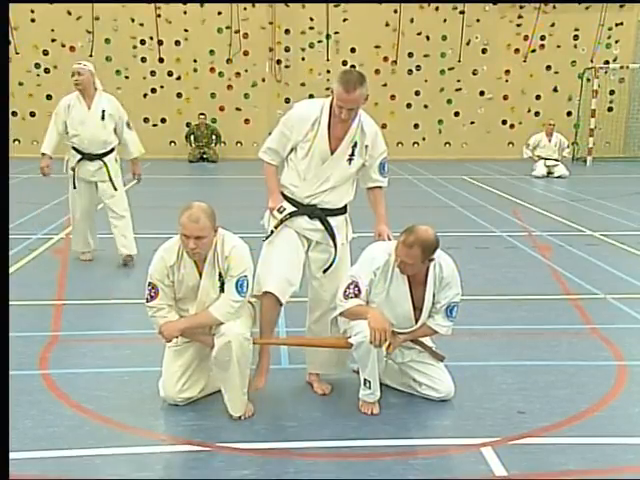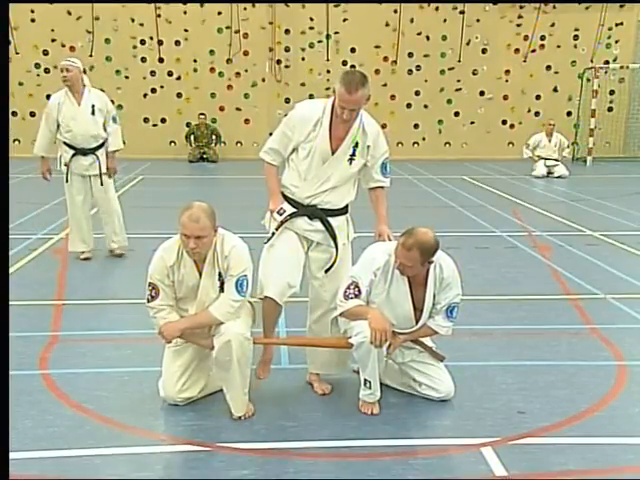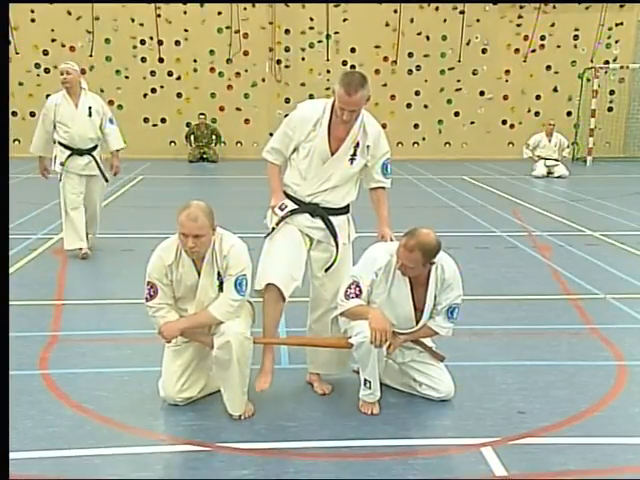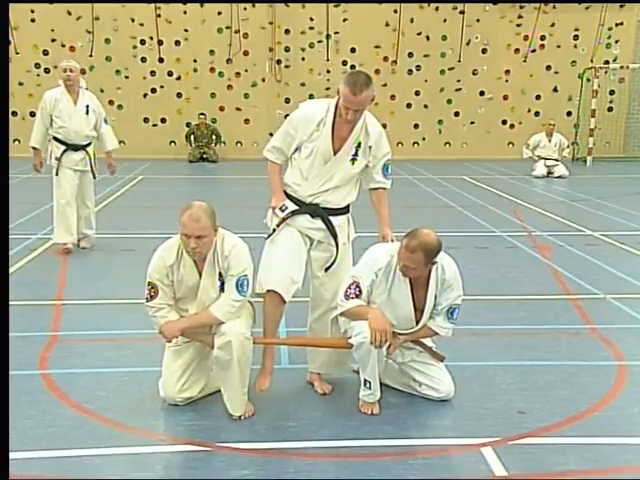
dt=0.3s
person 1, frame 1
left shoulder: (369, 133)
right shoulder: (302, 114)
left elbow: (374, 180)
right elbow: (270, 154)
left wrist: (381, 222)
right wrist: (274, 196)
left hip: (332, 222)
right hip: (290, 213)
left knee: (328, 299)
right knee: (273, 284)
left ankle: (316, 370)
right ankle: (263, 359)
person 1, frame 2
left shoulder: (371, 133)
right shoulder: (304, 114)
left elbow: (376, 180)
right elbow: (271, 155)
left wrist: (381, 222)
right wrist: (274, 197)
left hip: (333, 222)
right hip: (290, 214)
left knee: (328, 298)
right knee: (274, 285)
left ankle: (317, 370)
right ankle: (267, 349)
person 1, frame 3
left shoulder: (372, 133)
right shoulder: (305, 114)
left elbow: (377, 180)
right elbow: (274, 155)
left wrist: (383, 224)
right wrist: (277, 196)
left hip: (334, 221)
right hip: (293, 211)
left knee: (329, 298)
right knee: (275, 279)
left ankle: (317, 370)
right ankle: (268, 357)
person 1, frame 4
left shoulder: (374, 134)
right shoulder: (309, 113)
left elbow: (377, 182)
right elbow: (275, 153)
left wrist: (385, 225)
right wrist: (277, 195)
left hip: (335, 220)
right hip: (293, 211)
left knee: (329, 298)
right knee: (277, 282)
left ankle: (318, 369)
right ankle: (268, 356)
person 2, frame 1
left shoulder: (235, 250)
right shoulder: (165, 256)
left elbow: (231, 305)
right elbow: (159, 310)
left wrist: (181, 325)
right wrist: (207, 340)
left hip: (228, 315)
right hip: (186, 328)
left knee: (233, 337)
right knee: (173, 394)
left ankle: (238, 399)
right ankle: (217, 368)
person 2, frame 2
left shoulder: (235, 249)
right shoulder: (164, 256)
left elbow: (231, 305)
right elbow: (160, 311)
left wrist: (182, 324)
right wrist: (206, 342)
left hip: (228, 314)
right hip: (185, 329)
left knee: (234, 336)
right knee: (174, 395)
left ankle: (239, 399)
right ankle: (219, 368)
person 2, frame 3
left shoulder: (233, 249)
right shoulder: (163, 255)
left elbow: (230, 304)
right elbow: (159, 309)
left wrist: (181, 324)
right wrist: (207, 341)
left hip: (227, 314)
right hip: (185, 327)
left knee: (234, 336)
right knee: (174, 394)
left ankle: (238, 399)
right ankle: (219, 368)
person 2, frame 4
left shoulder: (235, 249)
right shoulder: (164, 256)
left elbow: (230, 305)
right elbow: (159, 309)
left wrist: (182, 324)
right wrist: (208, 339)
left hip: (228, 315)
right hip: (186, 328)
left knee: (234, 336)
right knee: (173, 394)
left ankle: (238, 399)
right ankle: (220, 370)
person 3, frame 1
left shoulder: (110, 102)
right shoulder: (67, 103)
left elbow: (125, 131)
right elbow: (55, 130)
left wrist: (134, 162)
right wrist: (46, 157)
left hip: (106, 164)
right hip: (80, 164)
left knee: (118, 208)
right knee: (81, 211)
left ankle: (127, 251)
right ankle: (85, 248)
person 3, frame 2
left shoulder: (99, 97)
right shoulder: (56, 100)
left elbow: (112, 127)
right elbow: (48, 131)
left wrist: (112, 157)
right wrist: (44, 160)
left hip: (98, 158)
right hip: (72, 160)
left knee: (109, 204)
right knee: (78, 205)
left ankle: (116, 243)
right ankle: (83, 246)
person 3, frame 3
left shoulder: (95, 100)
right shoulder: (54, 102)
left elbow: (110, 128)
right elbow: (44, 131)
left wrist: (115, 156)
right wrist: (42, 159)
left hip: (93, 158)
right hip: (68, 159)
left knee: (94, 203)
right knee: (72, 203)
left ankle: (87, 234)
right ankle: (80, 244)
person 3, frame 4
left shoulder: (91, 99)
right shoulder: (51, 96)
left elbow: (103, 127)
right elbow: (41, 126)
left wrist: (109, 155)
right wrist: (37, 154)
left hip: (85, 154)
right hip: (62, 154)
left knee: (86, 198)
right knee: (64, 197)
left ankle: (84, 235)
right ankle: (66, 239)
person 4, frame 1
left shoulder: (446, 269)
right shoulder: (377, 255)
left elbow: (441, 321)
right elbow: (345, 304)
left wrist: (402, 338)
right wrist: (372, 313)
left hip: (411, 339)
right hip: (371, 325)
left knee: (443, 390)
right knee: (367, 334)
left ankle: (376, 369)
right ankle: (369, 394)
person 4, frame 2
left shoulder: (446, 270)
right shoulder: (377, 256)
left elbow: (442, 321)
right elbow: (345, 304)
left wrist: (402, 338)
right wrist: (372, 313)
left hip: (412, 339)
right hip: (370, 324)
left knee: (443, 390)
right knee: (368, 335)
left ankle: (378, 370)
right ankle: (369, 394)
person 4, frame 3
left shoulder: (448, 271)
right shoulder: (379, 255)
left elbow: (442, 322)
right elbow: (345, 303)
left wrist: (403, 338)
right wrist: (373, 313)
left hip: (412, 339)
right hip: (372, 325)
left knee: (443, 391)
right knee: (368, 335)
left ankle: (378, 369)
right ankle: (369, 394)
person 4, frame 4
left shoulder: (448, 271)
right shoulder: (379, 256)
left elbow: (442, 322)
right elbow: (345, 303)
left wrist: (403, 338)
right wrist: (373, 313)
left hip: (412, 339)
right hip: (370, 324)
left knee: (443, 391)
right knee: (368, 335)
left ankle: (378, 370)
right ankle: (369, 394)
